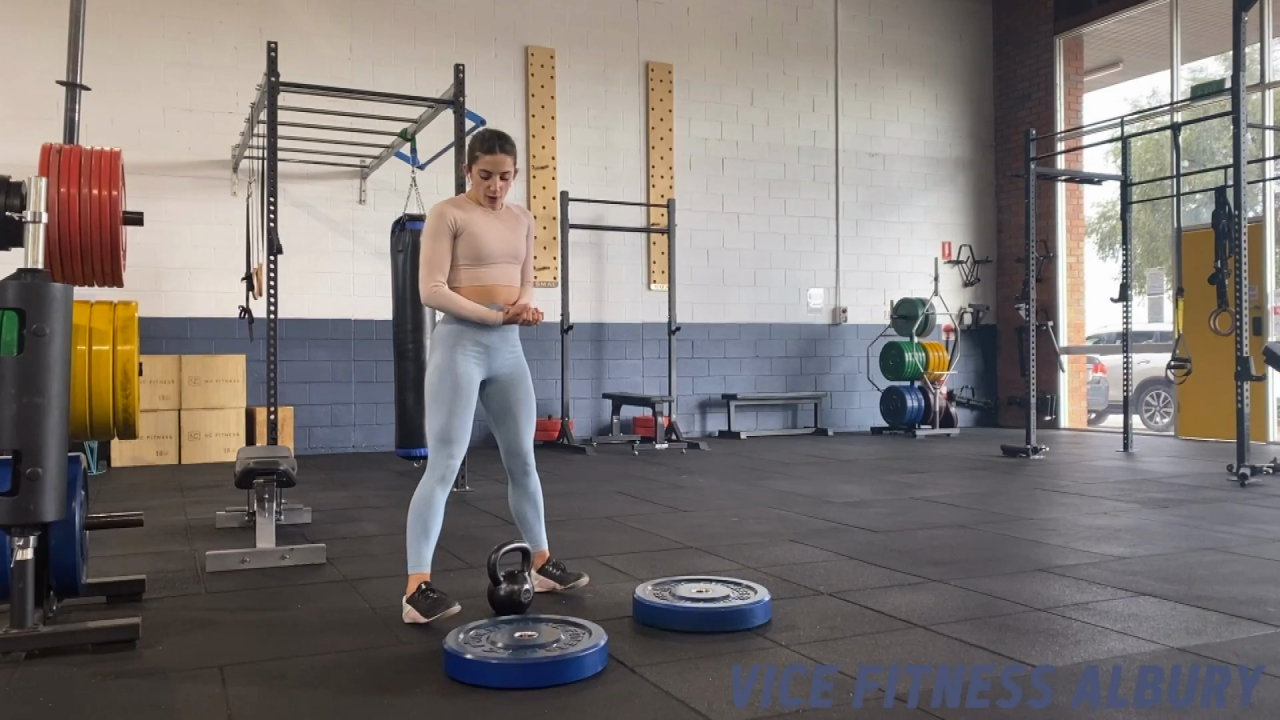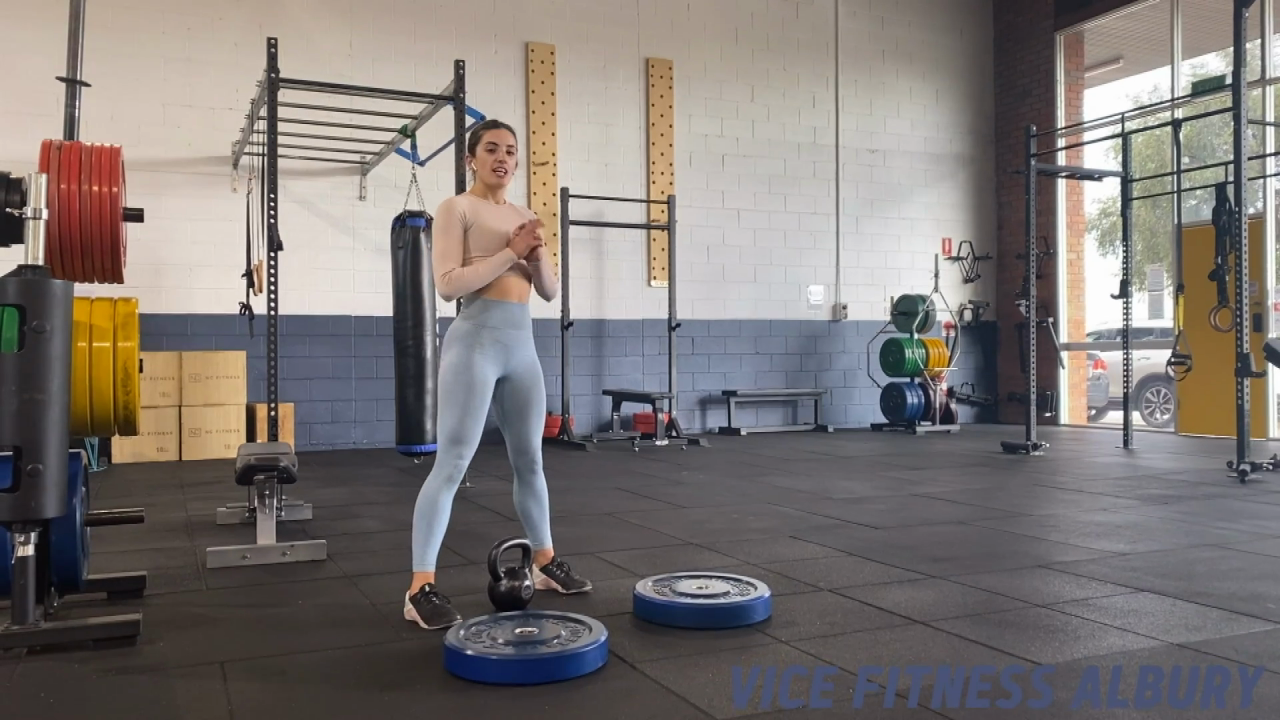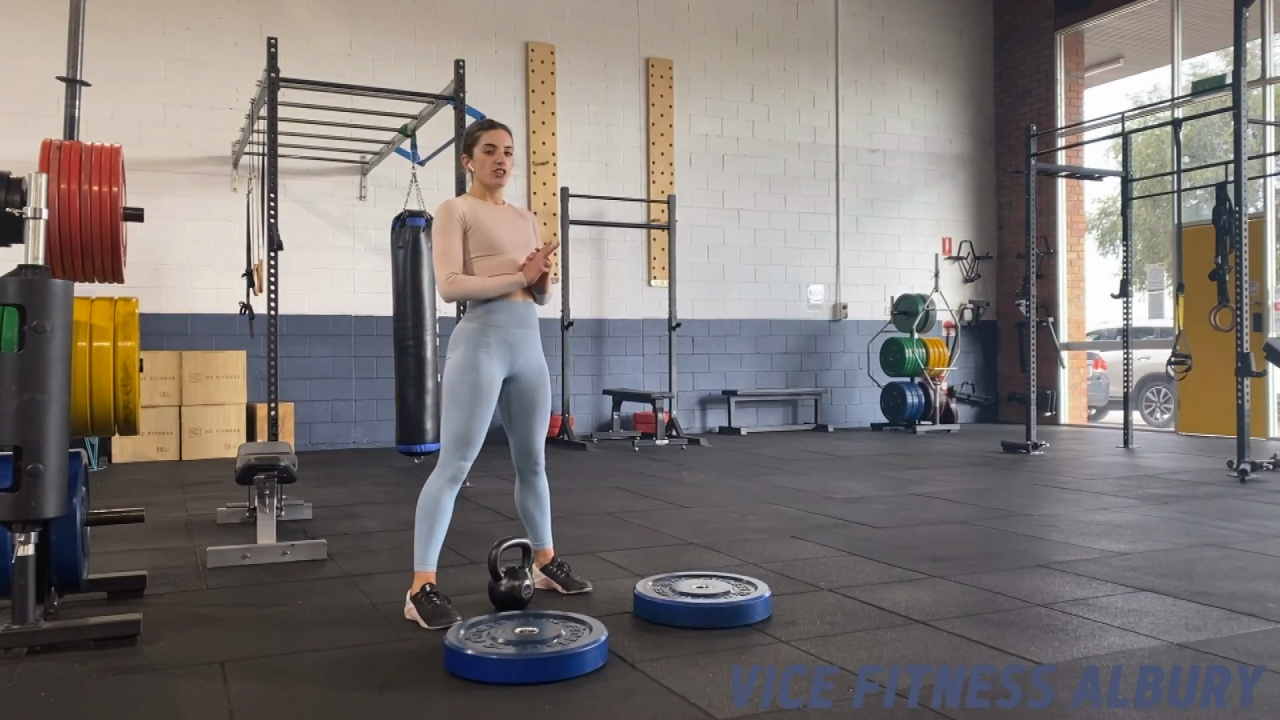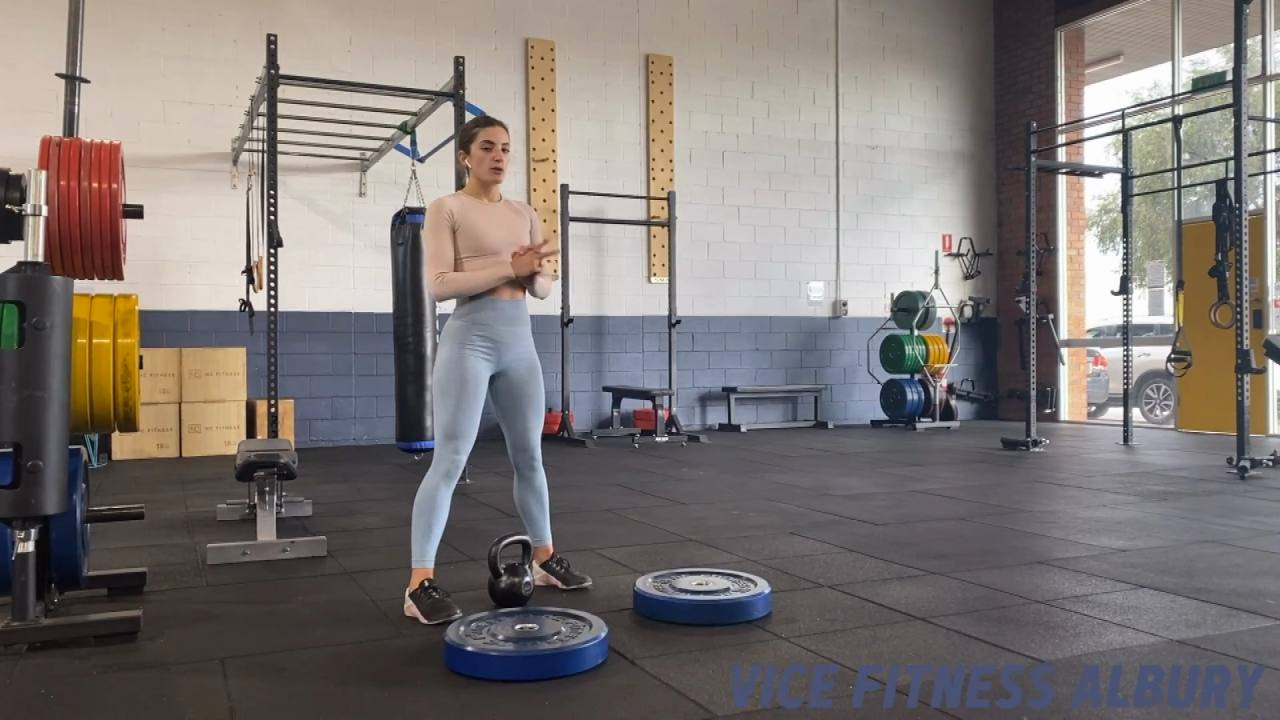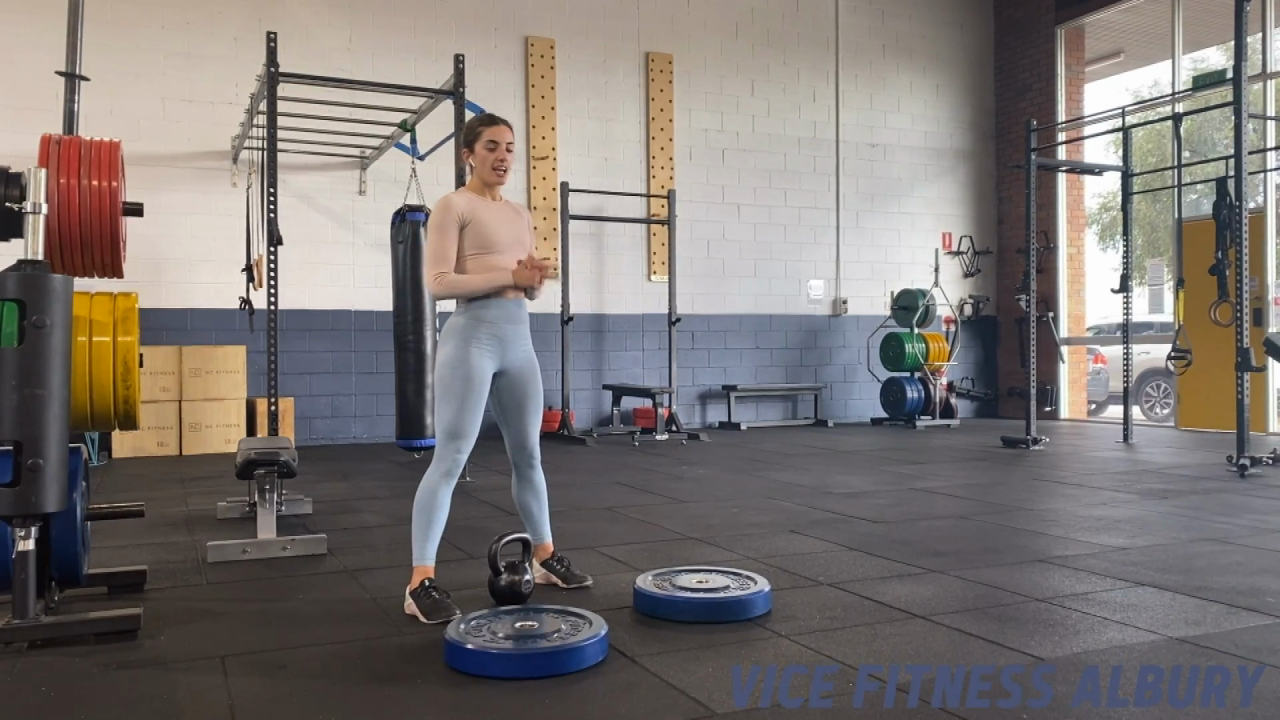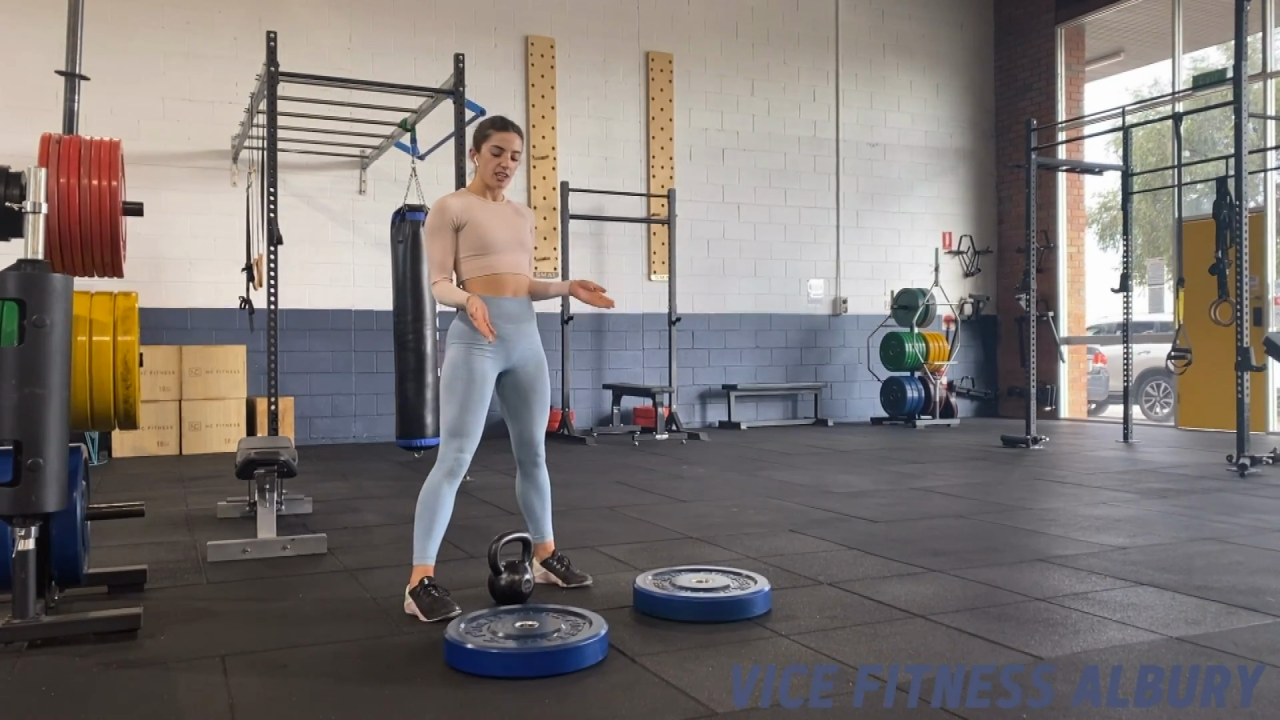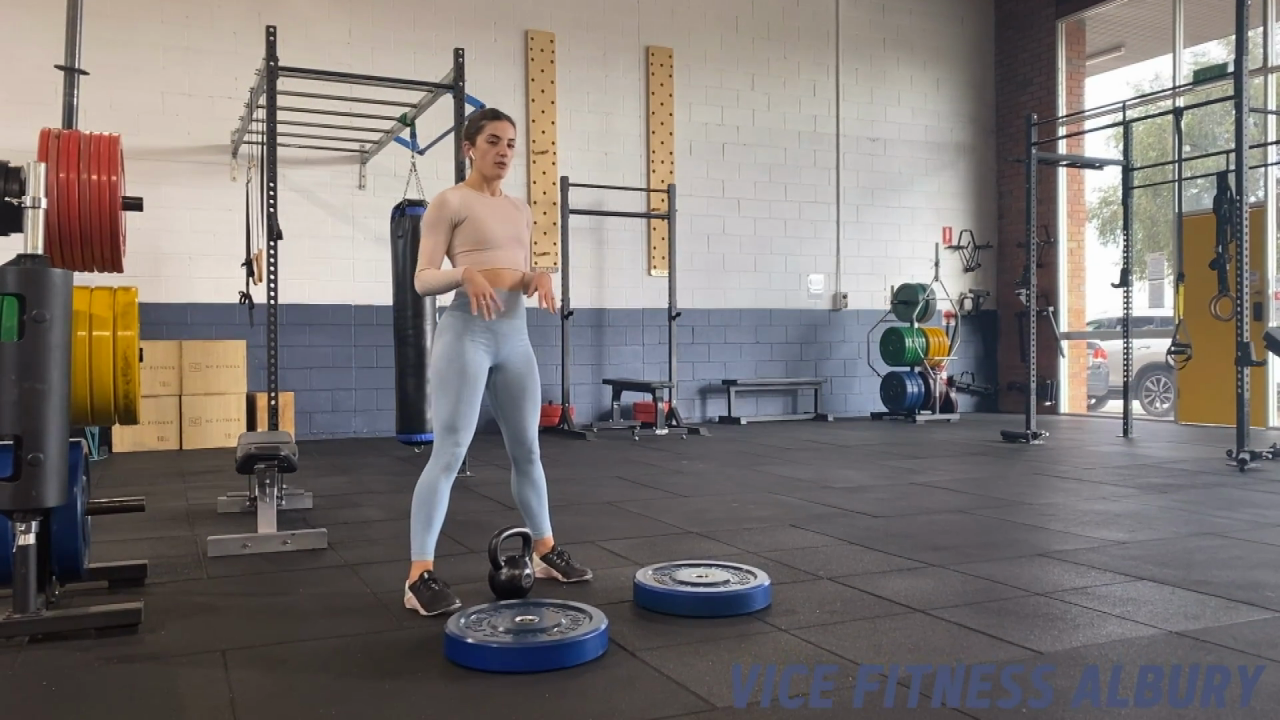
dt=0.7s
person 1, frame 1
left shoulder: (522, 219)
right shoulder: (446, 215)
right elbow: (432, 291)
left wrist: (523, 307)
right wrist: (496, 316)
left hip: (508, 349)
right hip: (460, 343)
left knee: (522, 461)
right knee: (444, 464)
left ankle: (542, 563)
right ankle: (417, 588)
person 1, frame 2
left shoulder: (525, 218)
right shoulder: (456, 208)
left elbow: (550, 290)
right elbow: (447, 284)
left wrist: (536, 258)
right wrist: (509, 253)
left hip: (521, 342)
right hip: (476, 338)
left knee: (529, 460)
right knee: (452, 463)
left ankle: (545, 561)
right ankle: (421, 588)
person 1, frame 3
left shoulder: (525, 218)
right shoulder: (455, 211)
right elbow: (449, 285)
left wrist: (540, 279)
right wrist: (518, 277)
left hip: (528, 343)
right hip: (482, 339)
left knee: (532, 461)
right knee: (455, 463)
left ankle: (545, 562)
right ankle: (421, 588)
person 1, frame 4
left shoulder: (524, 214)
right shoulder: (446, 209)
left elbow: (543, 285)
right elbow: (440, 284)
left wrist: (532, 273)
right wrist: (508, 267)
left hip: (518, 339)
right hip: (469, 339)
left knee: (529, 456)
right knee: (449, 460)
left ankle: (545, 558)
right ankle: (420, 583)
person 1, frame 5
left shoulder: (520, 214)
right shoulder: (453, 206)
right elbow: (438, 283)
left wrist: (534, 280)
right wrist: (504, 275)
left hip: (518, 338)
right hip: (472, 335)
left knee: (527, 455)
right knee: (450, 458)
left ankle: (545, 556)
right ankle: (421, 581)
person 1, frame 6
left shoulder: (523, 214)
right shoulder: (450, 208)
right elbow: (439, 283)
left wrist: (567, 287)
right wrist: (468, 298)
left hip: (526, 338)
right hip: (475, 339)
left knee: (532, 453)
right knee: (455, 458)
left ankle: (546, 555)
right ankle: (421, 580)
person 1, frame 7
left shoulder: (519, 209)
right shoulder: (449, 202)
right elbow: (423, 280)
left wrist: (537, 277)
right wrist: (464, 271)
left hip: (515, 334)
right hip: (466, 331)
left knee: (526, 449)
right knee: (449, 453)
left ankle: (545, 550)
right ankle: (420, 575)
